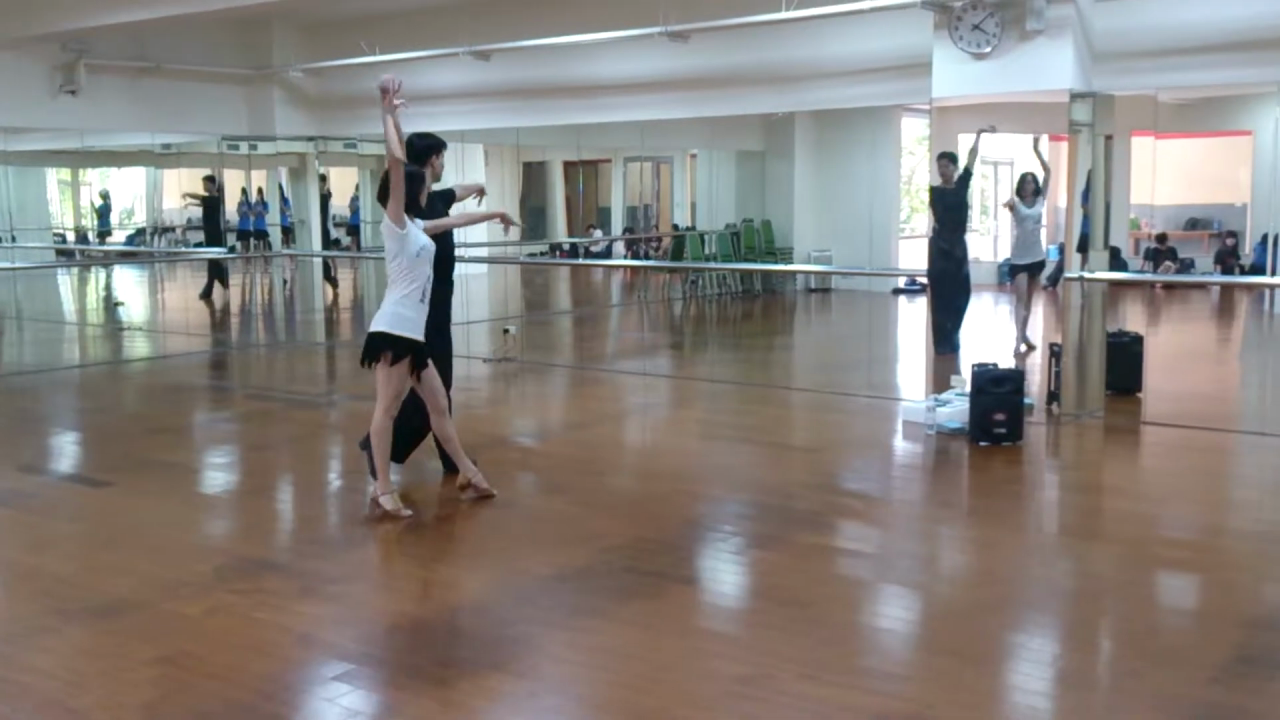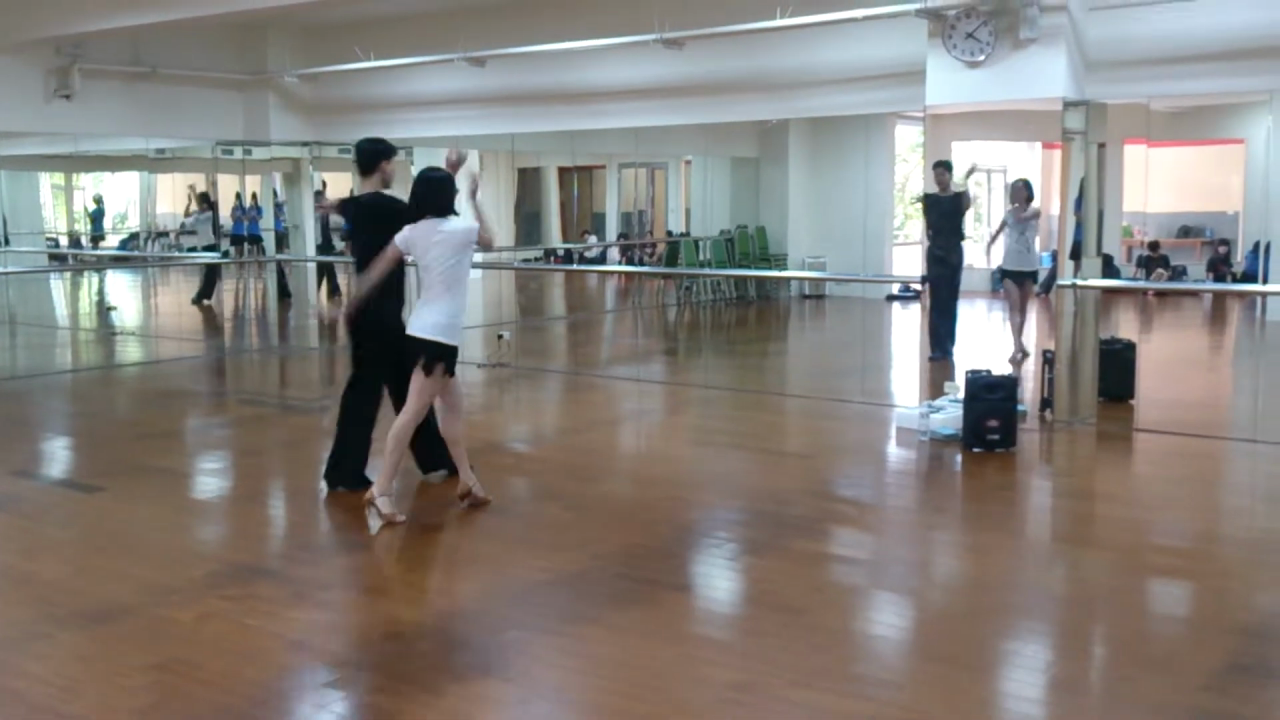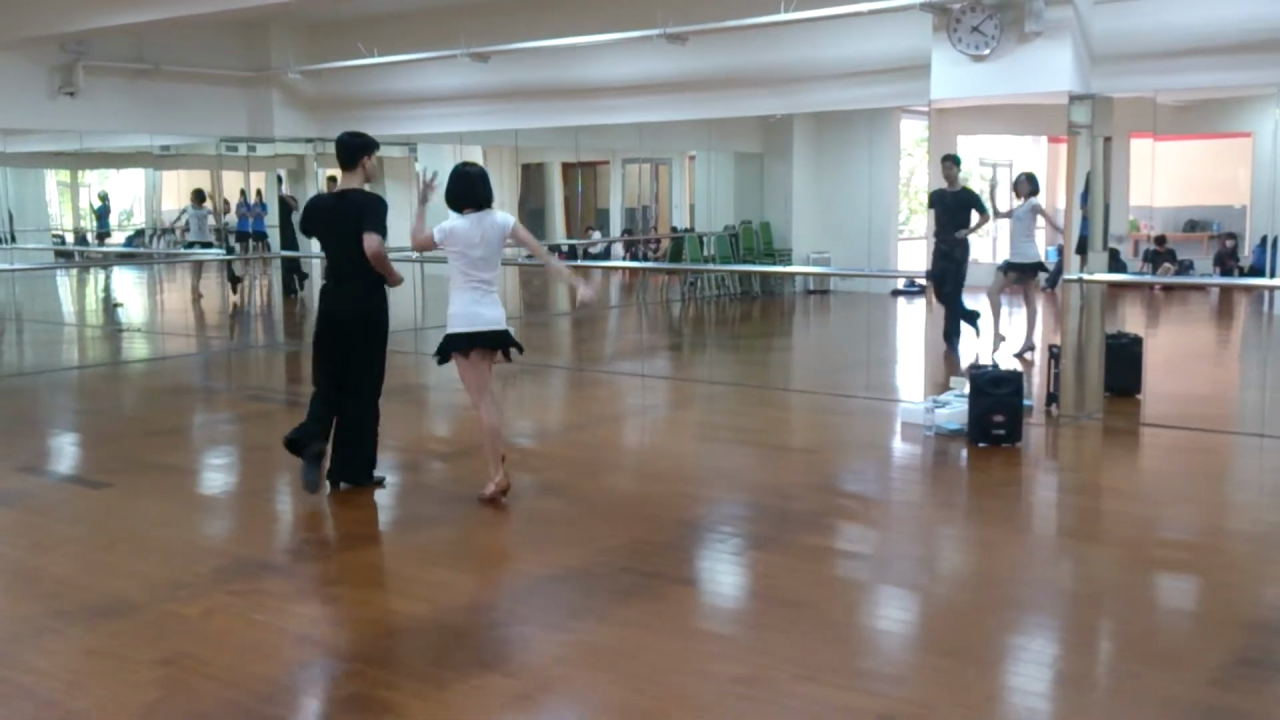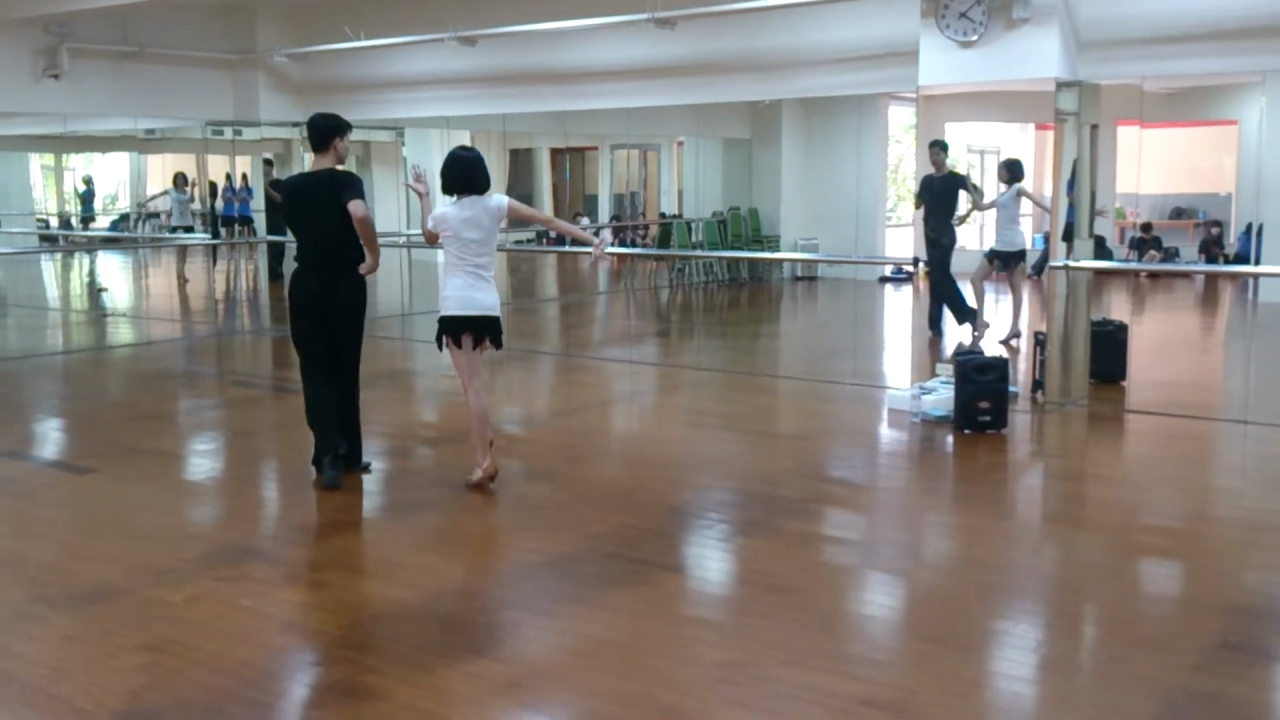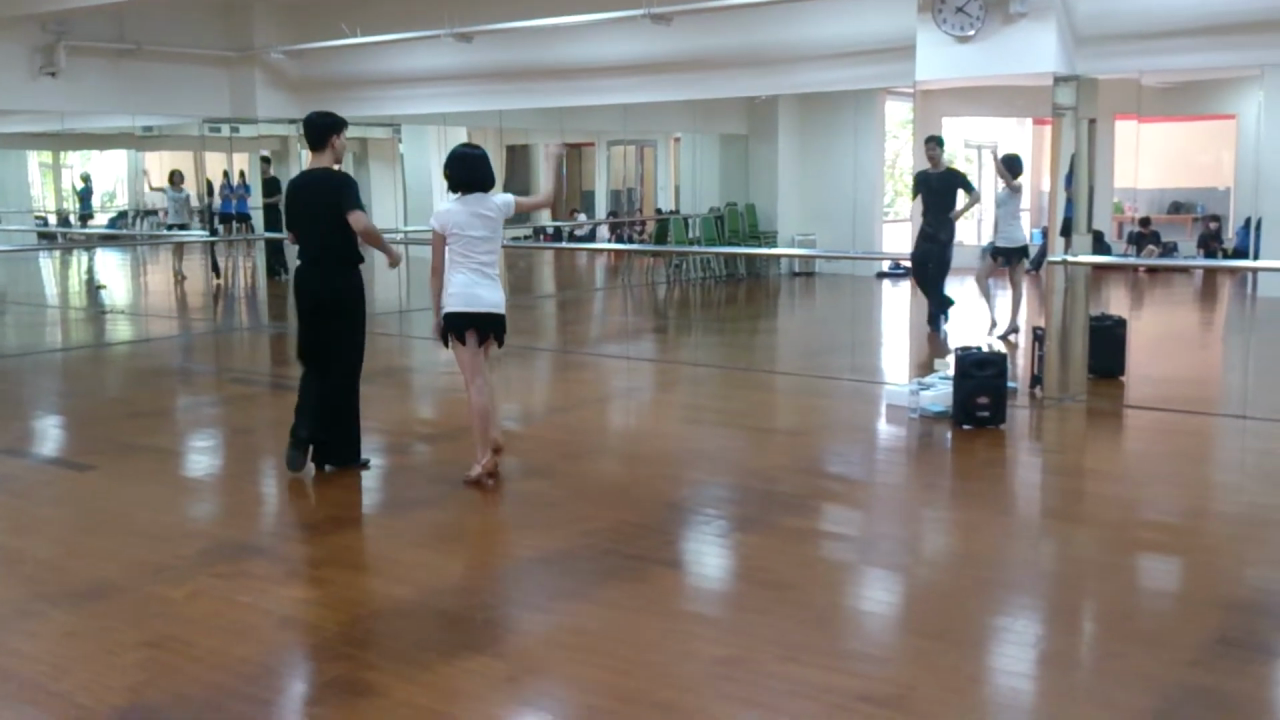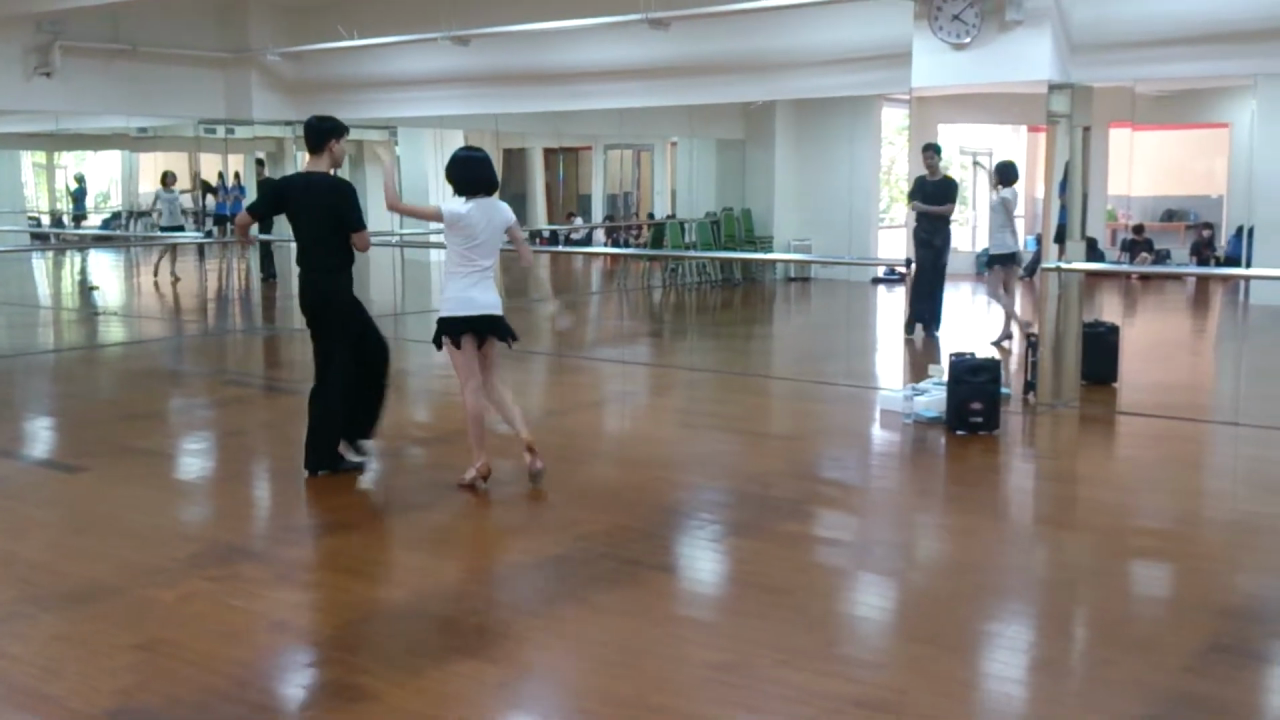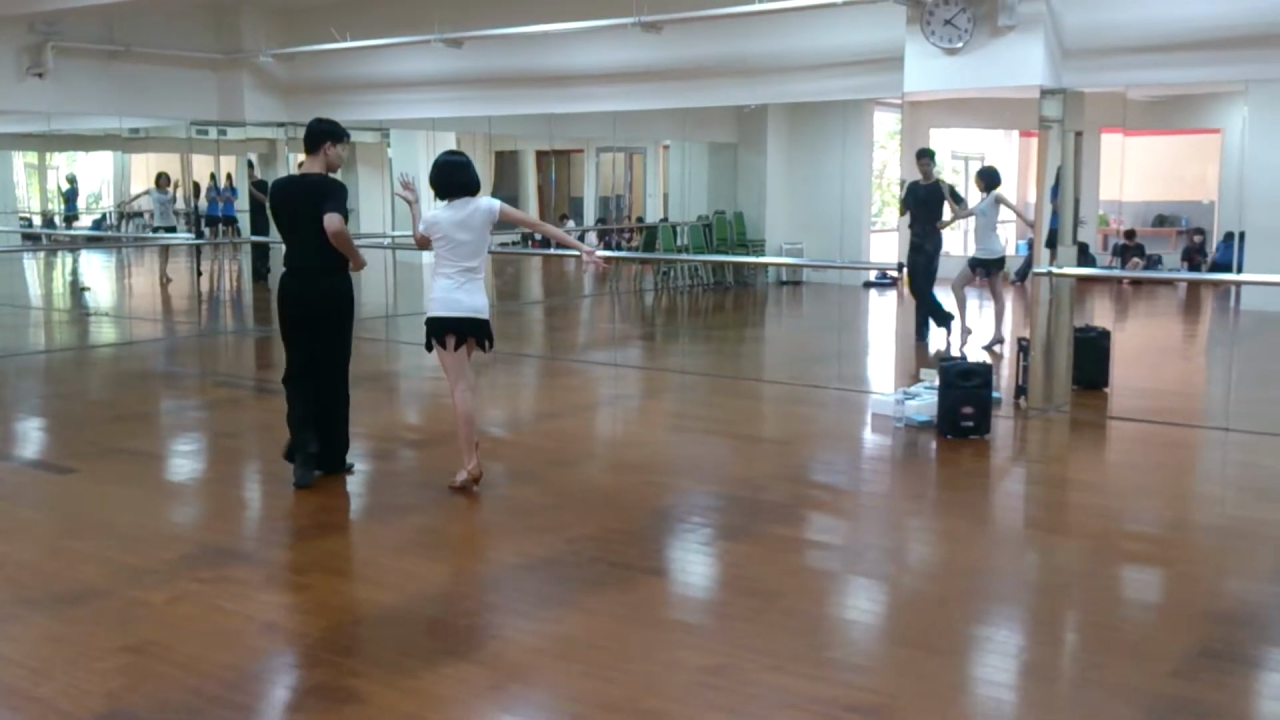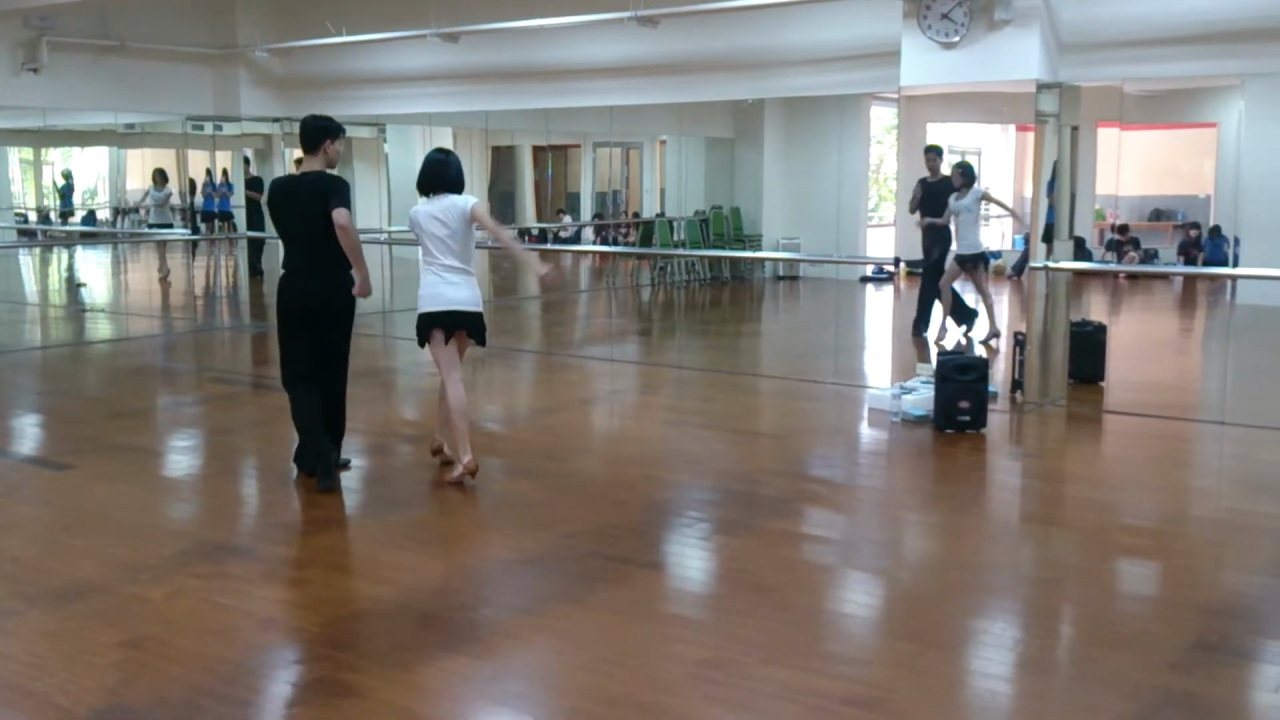
dt=0.5s
person 1, frame 1
left shoulder: (436, 197)
left elbow: (460, 193)
left wrist: (475, 188)
left hip: (437, 303)
right hip: (423, 305)
left knee: (437, 381)
left ankle: (448, 457)
person 1, frame 2
left shoulder: (354, 206)
right shoulder: (388, 206)
left wrist: (337, 206)
left hip: (365, 308)
right hip: (381, 312)
left knee: (396, 382)
person 1, frame 3
left shoulder: (319, 204)
right shoulder: (371, 203)
left elbow: (308, 232)
right elbow: (373, 248)
right wrist: (392, 277)
left hip: (331, 300)
right hip: (366, 304)
left knee: (330, 381)
right knee: (362, 387)
left ankle: (311, 442)
right ankle: (351, 468)
person 1, frame 4
left shoulder: (290, 187)
right shoulder: (346, 181)
right elbow: (360, 215)
right wrist: (374, 255)
left hip: (305, 285)
right hip: (344, 285)
left knee: (315, 371)
right knee: (344, 370)
left ankle: (329, 453)
right ankle: (344, 453)
person 1, frame 5
left shoulder: (295, 186)
right shoulder: (340, 182)
right elbow: (360, 224)
right wrist: (389, 251)
left hip: (307, 281)
right hip: (341, 282)
left knee: (315, 363)
right knee: (344, 367)
left ankle: (303, 439)
right ankle: (341, 451)
person 1, frame 6
left shoulder: (285, 185)
right shoulder: (341, 189)
left elbow: (244, 221)
right elbow: (361, 243)
left wrist: (246, 241)
left hip: (314, 282)
right hip: (332, 285)
left knee: (373, 351)
right knee: (334, 367)
left ankle: (349, 427)
right ankle: (322, 456)
person 1, frame 7
left shoulder: (278, 189)
right shoulder: (331, 188)
right elbow: (333, 227)
right wrist: (355, 258)
left hip: (293, 287)
right hip: (331, 288)
left knee: (298, 371)
right knee: (332, 372)
left ankle: (303, 450)
right ankle: (329, 456)
person 1, frame 8
left shoulder: (278, 189)
right shoulder: (334, 185)
right elbow: (342, 222)
right wrist: (362, 274)
left hip: (293, 289)
right hip: (333, 289)
left knee: (300, 375)
right knee: (331, 374)
left ankle: (317, 455)
right ankle: (323, 454)
person 2, frame 1
left shoulder: (414, 227)
right shoulder: (395, 224)
left elbow: (451, 221)
right elbow: (396, 163)
left wrist: (492, 215)
right wrist: (387, 113)
left hip: (413, 332)
right hip: (393, 330)
left knee: (439, 406)
right knee: (387, 407)
left ankle: (467, 472)
right ankle: (383, 488)
person 2, frame 2
left shoulder: (410, 233)
right shoulder: (460, 228)
left elbow: (375, 273)
right elbow: (487, 241)
left wrist: (348, 304)
right wrist: (474, 202)
left hip: (422, 328)
right hip: (438, 333)
left knee: (453, 406)
right knee: (413, 413)
left ankle: (467, 481)
right ankle: (381, 491)
person 2, frame 3
left shoulder: (451, 229)
right shoulder: (502, 222)
left elbow: (417, 244)
right elbow: (544, 255)
left wrist: (422, 203)
right wrist: (578, 283)
left hip: (464, 324)
right hip: (494, 321)
left knee: (482, 401)
right knee: (485, 393)
left ankle: (498, 476)
right ankle: (499, 463)
person 2, frame 4
left shoulder: (441, 214)
right shoulder: (495, 205)
left elbow: (429, 239)
right elbow: (547, 221)
left wrist: (424, 198)
right wrist: (588, 237)
left hip: (457, 306)
right hip: (487, 304)
left knee: (472, 385)
right knee: (473, 381)
left ankle: (484, 462)
right ankle: (483, 441)
person 2, frame 5
left shoulder: (445, 213)
right shoulder: (500, 204)
left elbow: (436, 269)
right elbow: (546, 199)
left wrist: (438, 312)
right wrist: (552, 161)
left hip: (461, 303)
right hip: (493, 302)
left knee: (475, 381)
right knee: (480, 377)
left ankle: (484, 459)
right ankle: (492, 437)
person 2, frame 6
left shoulder: (458, 212)
right shoulder: (503, 211)
left elbow: (395, 204)
right elbow: (526, 256)
left wrist: (388, 163)
left hip: (461, 309)
right hip: (491, 307)
left knee: (472, 386)
right knee: (492, 383)
left ankle: (480, 463)
right ankle: (526, 440)
person 2, frame 7
left shoulder: (432, 219)
right shoulder: (486, 207)
left elbow: (421, 243)
right elbow: (539, 226)
left wrist: (413, 205)
right wrist: (582, 248)
left hip: (445, 308)
right hip: (476, 307)
left knee: (460, 385)
right knee: (461, 381)
left ankle: (471, 464)
right ankle: (469, 443)
person 2, frame 8
left shoulder: (417, 214)
right shoulder: (467, 204)
right elbow: (498, 234)
right wrist: (533, 262)
left hip: (433, 302)
right hip: (466, 300)
left knee: (451, 377)
right knee: (453, 375)
left ankle: (465, 457)
right ankle: (444, 441)
person 3, frame 1
left shoulder: (962, 185)
right shoulder: (934, 192)
left elbow: (972, 158)
right elbow: (937, 215)
left wrist: (980, 135)
left hip: (958, 245)
right hip: (940, 246)
left knee: (961, 293)
right knee: (940, 296)
left ankle: (951, 337)
right ankle: (944, 342)
person 3, frame 2
left shoulder: (959, 196)
right shoulder: (930, 199)
left elbow: (966, 206)
left wrist: (966, 181)
left hip: (954, 250)
right hip: (936, 250)
left knee: (950, 300)
right knee: (937, 300)
left ankle: (946, 345)
right ankle: (937, 347)
person 3, frame 3
left shoulder: (968, 195)
right shoulder: (937, 195)
left elbow: (985, 217)
left wrist: (968, 231)
left hip: (958, 247)
right hip: (940, 246)
left knee: (953, 292)
right knee: (940, 289)
left ankle: (952, 337)
right ankle: (970, 317)
person 3, frame 4
left shoulder: (954, 178)
right shoulder: (926, 180)
left elbow: (978, 194)
right elbow: (917, 205)
right wrist: (916, 192)
left hip: (945, 232)
right hip: (930, 231)
left knee: (938, 277)
right knee: (942, 276)
left ankle: (935, 324)
right ankle: (968, 315)
person 3, frame 5
left shoulder: (953, 175)
right shoulder: (921, 176)
left elbow: (975, 195)
right elbow: (910, 199)
left wrist: (961, 211)
left hip: (944, 228)
right hip: (927, 227)
left knee: (937, 274)
right knee: (918, 269)
left ankle: (935, 318)
right ankle: (943, 304)
person 3, frame 6
left shoulder: (949, 184)
right shoulder: (919, 181)
left elbow: (949, 209)
right elbow: (908, 201)
left wrist: (924, 207)
left hip: (940, 234)
right hip: (921, 232)
left knee: (935, 279)
right knee: (922, 271)
left ankle: (930, 323)
right ankle: (913, 316)
person 3, frame 7
left shoulder: (941, 187)
right shoulder: (912, 187)
left elbow: (963, 205)
right elbow: (902, 212)
right wrist: (900, 192)
left hip: (931, 239)
right hip: (915, 239)
left knee: (924, 285)
right knee: (915, 285)
left ankle: (922, 329)
right ankle: (943, 318)
person 3, frame 8
left shoulder: (950, 183)
right shoulder: (922, 183)
right elbow: (912, 210)
right wrist: (915, 197)
left hip: (941, 236)
right hip: (928, 235)
left knee: (929, 280)
right knee: (936, 280)
left ankle: (921, 323)
right ankle: (966, 315)
person 4, frame 1
left shoulder: (1040, 201)
right shoulder: (1016, 203)
left elbow: (1047, 172)
right elbow: (1009, 203)
left wrist: (1036, 149)
right wrist: (1008, 203)
left hip: (1037, 256)
right hip: (1019, 257)
left knee: (1028, 299)
right knee: (1021, 298)
left ankle: (1024, 335)
right ankle: (1019, 339)
person 4, frame 2
left shoulder: (1034, 211)
right shoulder: (1010, 212)
left elbow: (1020, 219)
right elbow: (1001, 228)
right wrist: (990, 243)
left hip: (1028, 265)
right hip: (1010, 264)
left knee: (1023, 306)
right knee: (1013, 306)
left ankle: (1019, 342)
right ankle: (1016, 346)
person 4, frame 3
left shoulder: (1032, 204)
right shoulder: (1021, 207)
left elbow: (1050, 221)
right elbow: (998, 214)
left wrist: (1066, 235)
right wrist: (993, 194)
left hip: (1025, 258)
right hip: (1020, 258)
left knee: (993, 291)
right knee: (1029, 300)
left ankle: (997, 333)
right ankle: (1029, 340)
person 4, frame 4
left shoulder: (1016, 189)
right shoulder: (1002, 195)
left elbow: (1034, 199)
right elbow: (980, 206)
left wrist: (1050, 211)
left hip: (1010, 245)
right hip: (1003, 245)
left knee: (977, 278)
right knee: (1015, 287)
left ankle: (981, 320)
right ankle: (1014, 327)
person 4, frame 5
left shoulder: (1015, 187)
right shoulder: (1003, 191)
left elbow: (1010, 181)
left wrist: (996, 160)
right wrist: (993, 238)
left hip: (1011, 242)
right hip: (1004, 241)
left knee: (982, 276)
right knee: (1016, 283)
left ankle: (992, 316)
right ankle: (1013, 323)
person 4, frame 6
left shoulder: (1006, 195)
right shoulder: (1004, 193)
left elbow: (1011, 220)
right elbow: (995, 191)
left wrist: (1015, 244)
left hip: (1001, 249)
right hip: (1005, 248)
left knee: (994, 290)
right knee: (1007, 290)
left ankle: (1019, 320)
right ankle: (1007, 329)
person 4, frame 7
left shoulder: (995, 196)
right shoulder: (981, 203)
left elbow: (1013, 208)
right elbow: (960, 214)
left wrist: (1027, 220)
right wrist: (947, 195)
left hip: (989, 253)
right hip: (984, 253)
left knee: (957, 285)
right knee: (997, 294)
left ankle: (963, 327)
right ankle: (998, 334)
person 4, frame 8
left shoulder: (977, 193)
right shoulder: (954, 197)
left elbow: (1001, 205)
right elbow: (945, 220)
left wrist: (1017, 218)
right wrist: (930, 221)
left hip: (971, 250)
right hip: (962, 250)
left knee: (944, 284)
right knee: (982, 289)
left ankle: (944, 325)
right ankle: (993, 328)
